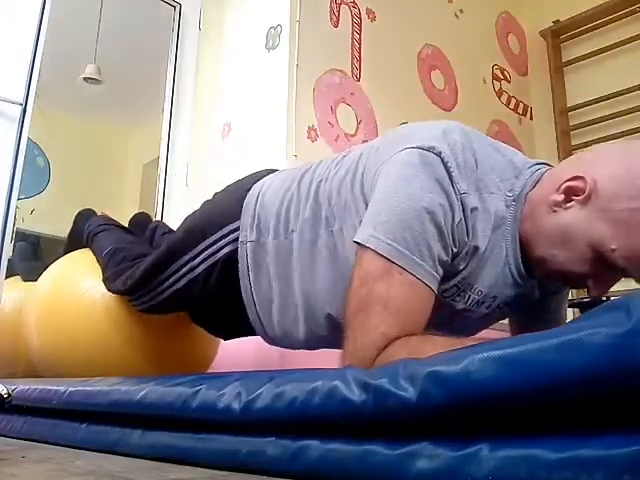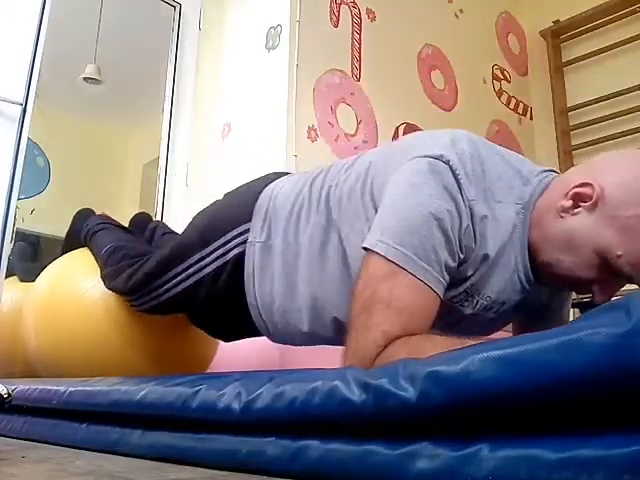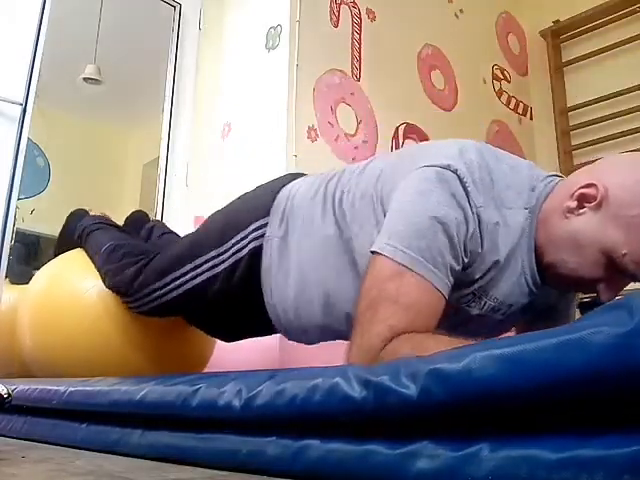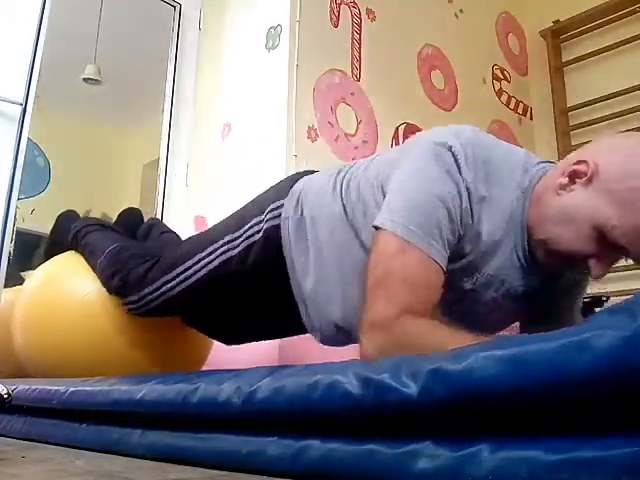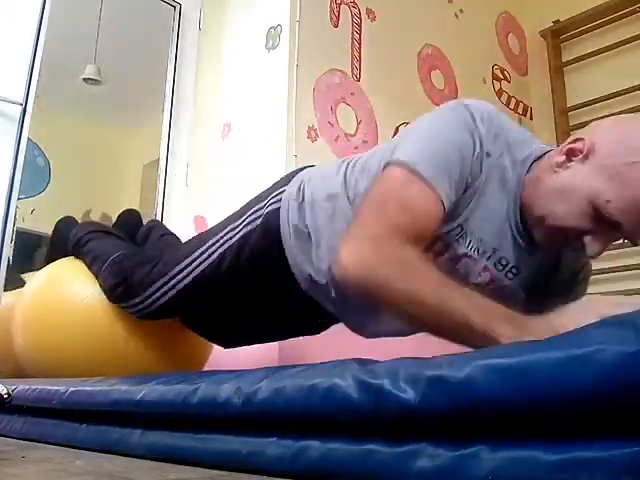
dt=0.1s
person 1, frame 1
left shoulder: (549, 251)
right shoulder: (442, 172)
right elbow: (370, 359)
left hip: (282, 271)
right hip: (252, 230)
left knee: (201, 315)
right knee: (138, 280)
left ankle: (151, 234)
right ankle: (97, 231)
person 1, frame 2
left shoulder: (554, 255)
right shoulder: (450, 182)
right elbow: (371, 359)
right hip: (259, 233)
left knee: (204, 318)
right knee: (139, 281)
left ankle: (152, 233)
right ankle: (93, 230)
person 1, frame 3
left shoulder: (563, 268)
right shoulder: (458, 186)
right elbow: (376, 354)
left hip: (307, 297)
right hip: (277, 232)
left knee: (196, 312)
right knee: (145, 282)
left ankle: (150, 233)
right ankle: (87, 231)
person 1, frame 4
left shoulder: (562, 263)
right shoulder: (457, 165)
right elbow: (382, 337)
left hip: (312, 293)
right hip: (289, 231)
left knee: (202, 321)
right knee: (141, 284)
left ankle: (148, 232)
right ankle: (78, 230)
person 1, frame 5
left shoulder: (565, 264)
right shoulder: (473, 134)
right elbow: (363, 260)
right wrist: (524, 331)
right hip: (293, 228)
left knee: (204, 322)
right knee: (144, 290)
left ankle: (148, 234)
right ankle: (83, 238)
